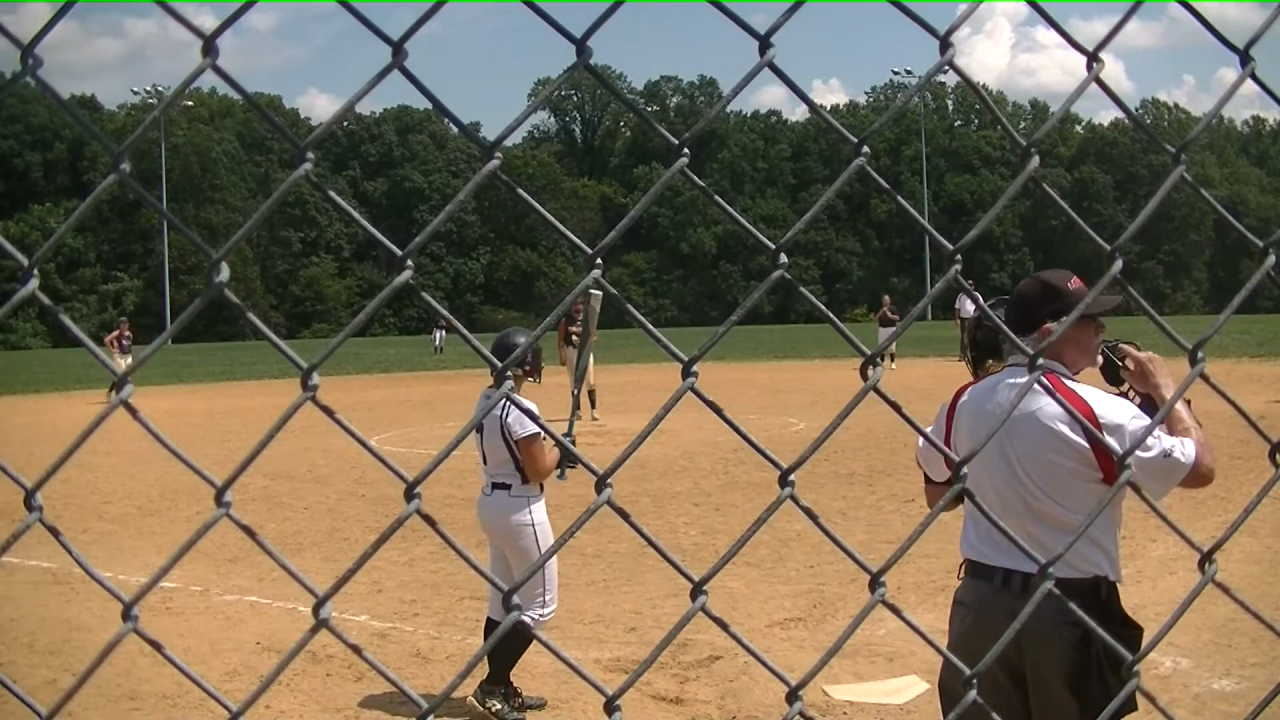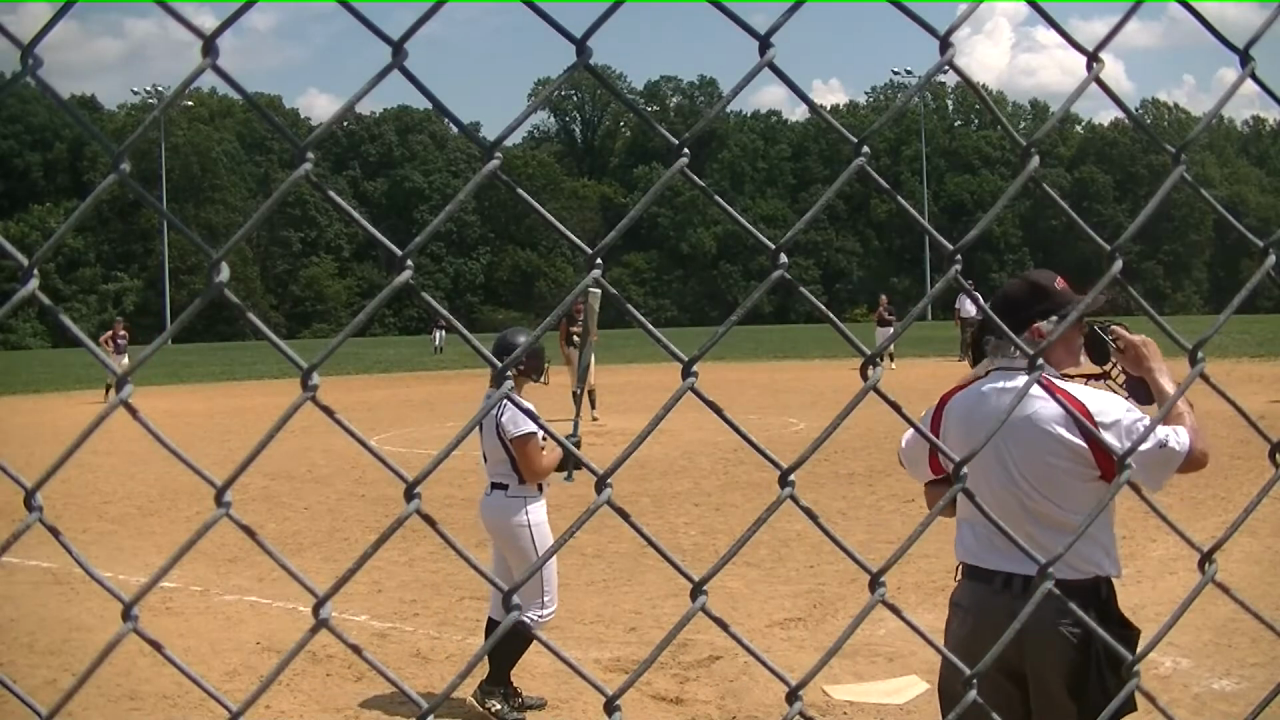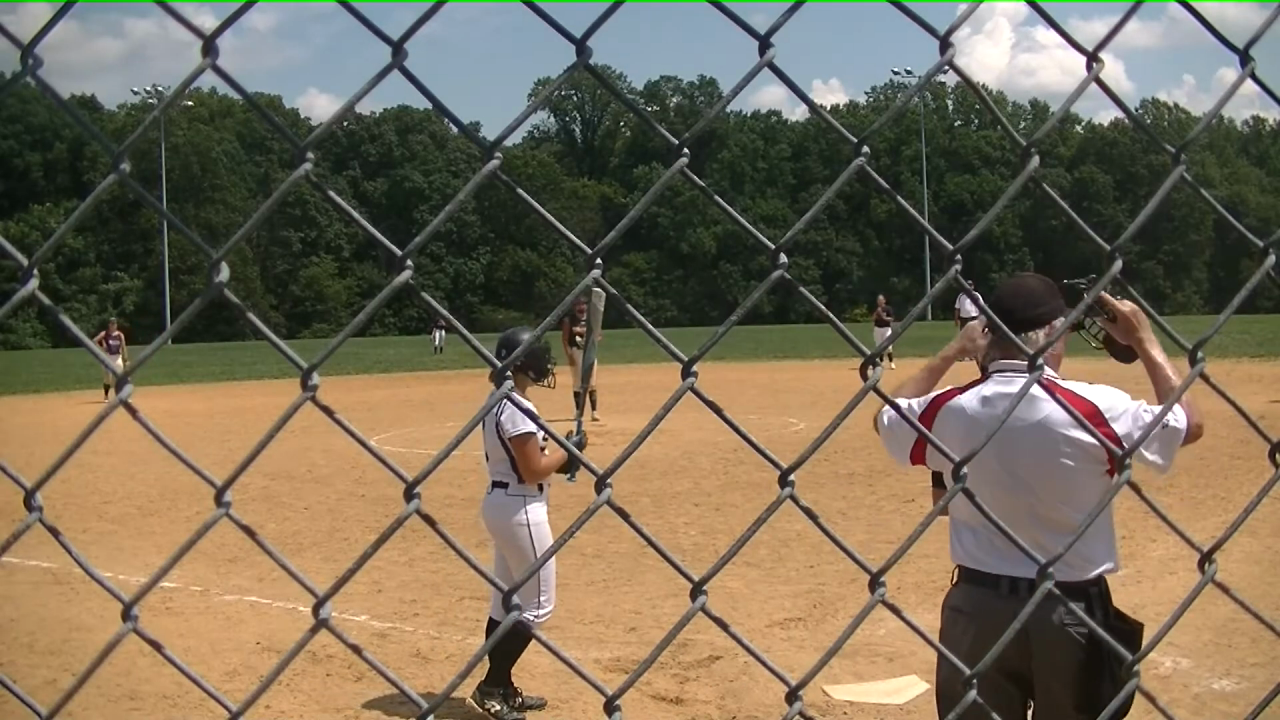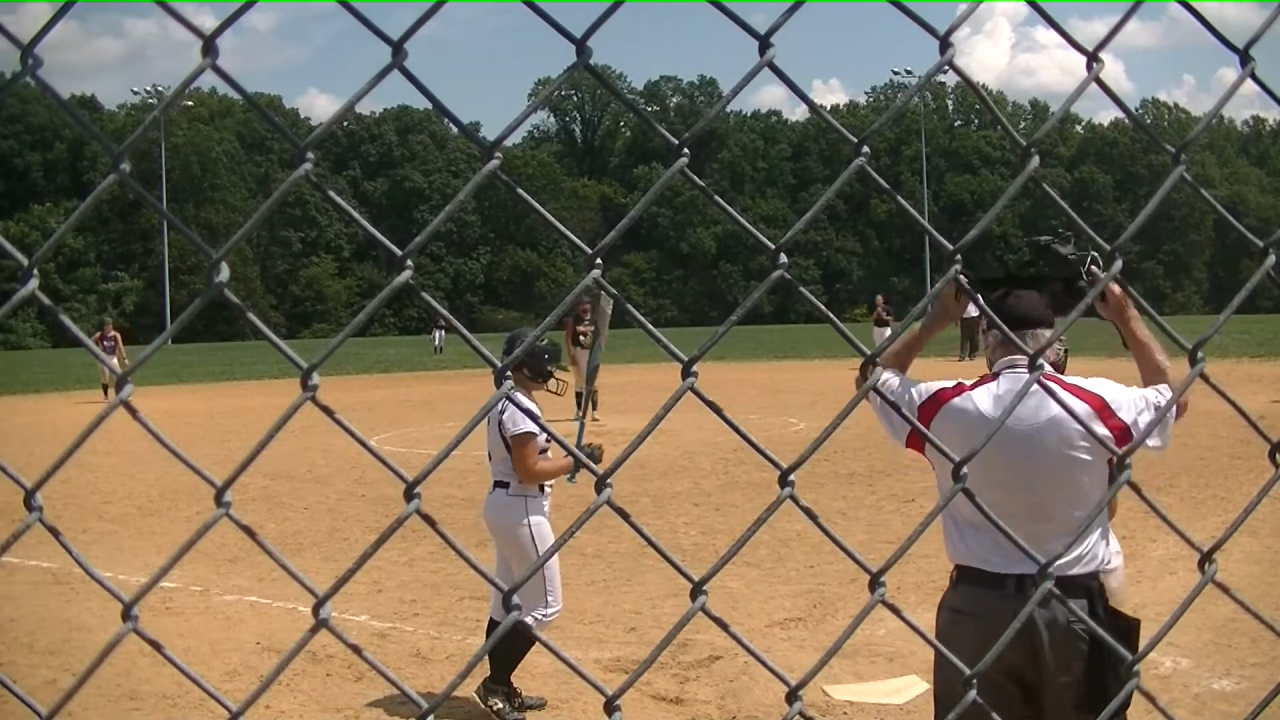
dt=0.2s
person 1, frame 1
left shoulder: (969, 400)
right shoulder: (1097, 411)
left elbow: (932, 466)
right elbow: (1199, 468)
right wrist: (1163, 387)
left hip: (981, 600)
right hip: (1070, 610)
person 1, frame 2
left shoulder: (956, 405)
right shoulder: (1090, 409)
left elbow: (912, 459)
right elbow: (1193, 454)
right wrist: (1155, 370)
left hip: (979, 604)
right hip: (1068, 612)
person 1, frame 3
left shoulder: (950, 408)
right shoulder: (1093, 407)
left elbow: (887, 419)
right elbow: (1189, 425)
left wrist: (952, 350)
right wrist: (1144, 339)
left hip: (977, 608)
right hip: (1068, 612)
person 1, frame 4
left shoulder: (950, 407)
right shoulder: (1095, 403)
left elbow: (876, 378)
right elbow: (1172, 399)
left wrist: (934, 322)
right wrist: (1127, 317)
left hip: (978, 607)
right hip: (1071, 609)
person 2, frame 1
left shoulder: (486, 400)
right shoulder: (521, 409)
right elbow: (538, 471)
left wrist: (548, 451)
right wrist: (559, 449)
left hip: (491, 503)
right hip: (519, 509)
left knee: (503, 601)
right knee: (540, 603)
left ankle: (501, 688)
right ankle: (492, 687)
person 2, frame 2
left shoulder: (493, 400)
right shoulder: (517, 409)
right elbow: (534, 471)
left wrist: (555, 456)
right wrist: (563, 449)
left hip: (496, 504)
right hip: (520, 510)
left knee: (505, 601)
right knee: (539, 604)
left ankle: (501, 688)
right ankle: (491, 687)
person 2, frame 3
left shoulder: (500, 400)
right shoulder: (517, 408)
right elbow: (533, 471)
left wrist: (558, 458)
right wrist: (568, 449)
left hip: (500, 504)
right hip: (521, 510)
left knee: (506, 601)
right knee: (537, 604)
right ankle: (490, 687)
person 2, frame 4
left shoulder: (507, 399)
right shoulder: (520, 407)
right elbow: (529, 471)
left wrist: (566, 460)
right wrist: (575, 459)
left hip: (502, 505)
right hip: (521, 511)
left knee: (506, 602)
right knee: (545, 605)
left ankle: (501, 688)
right ankle: (494, 685)
